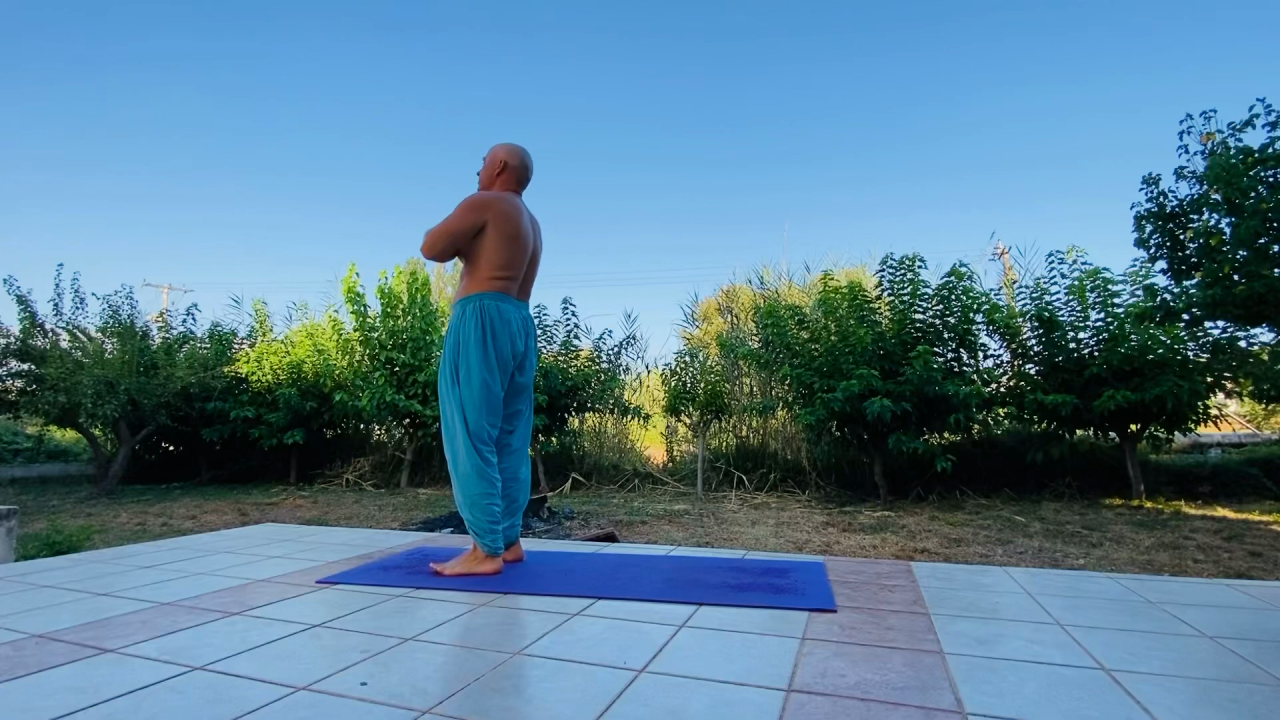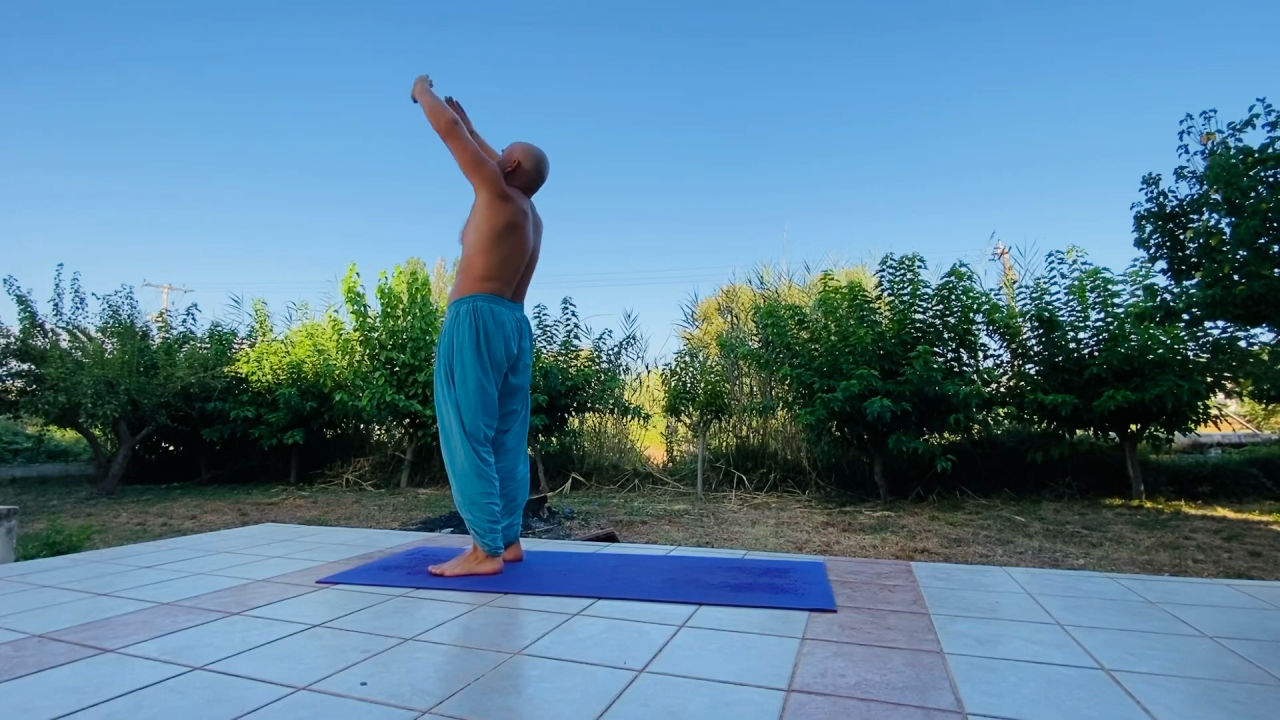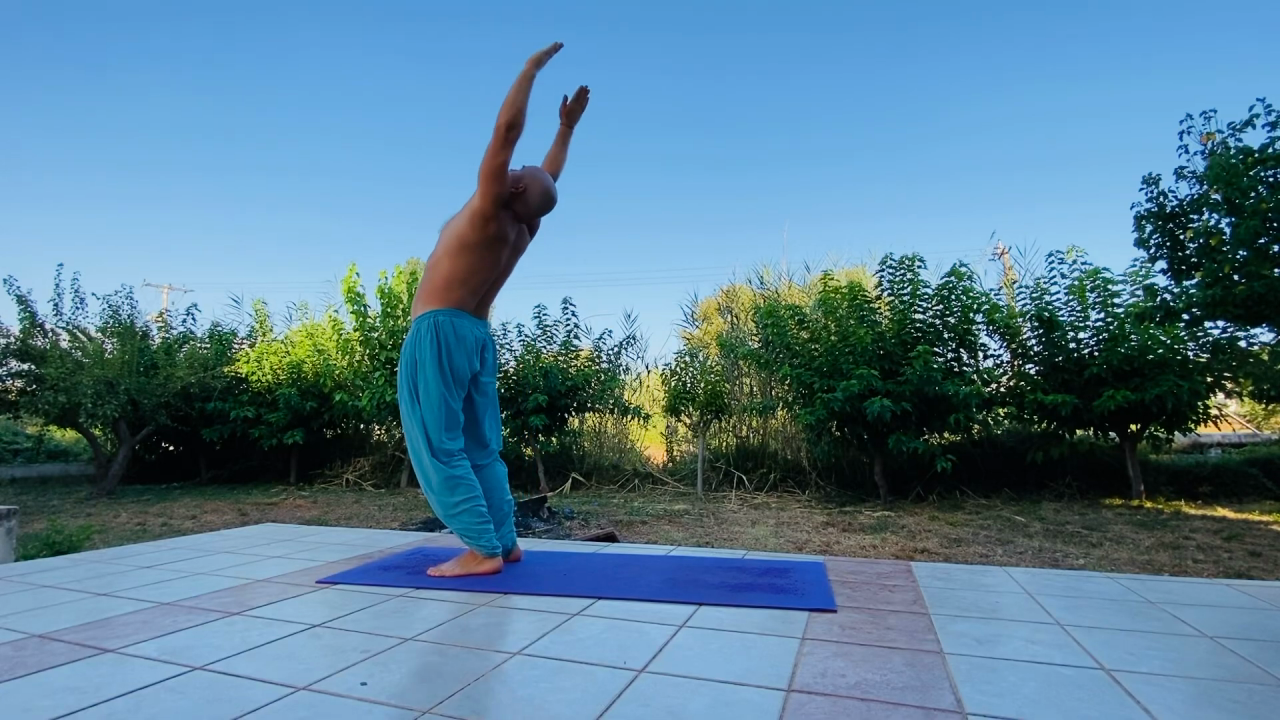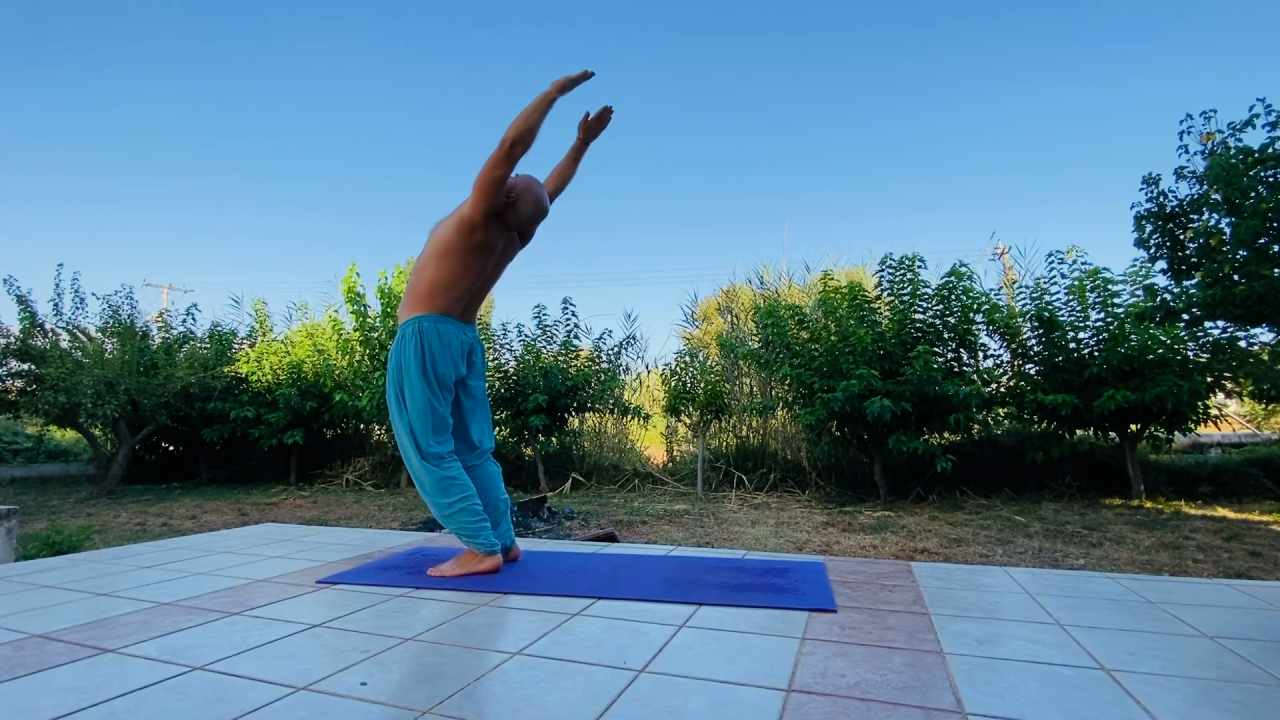
dt=0.7s
person 1, frame 1
left shoulder: (486, 203)
right shoulder: (530, 224)
left elbow: (432, 248)
left wrist: (453, 235)
right wrist: (467, 239)
left hip: (482, 322)
right hip: (519, 325)
left knee: (470, 437)
right knee: (507, 439)
left ankle: (486, 550)
right ankle: (507, 541)
person 1, frame 2
left shoulder: (500, 193)
right shoulder: (532, 214)
left elbow: (448, 129)
right elbow: (501, 167)
left wrist: (422, 91)
right wrist: (468, 127)
left hip: (477, 322)
right hip: (515, 327)
left knee: (467, 438)
right knee: (505, 441)
left ankle: (486, 550)
right ankle: (507, 541)
person 1, frame 3
left shoulder: (490, 213)
right shoulder: (526, 229)
left elbow: (506, 131)
right elbow: (550, 176)
left wrist: (531, 67)
right wrist: (566, 127)
left hip: (437, 334)
right hip: (476, 337)
left knee: (437, 449)
right knee: (479, 448)
left ankle: (483, 550)
right ankle: (504, 542)
person 1, frame 4
left shoulder: (480, 219)
right shoulder: (516, 235)
left elbow: (510, 146)
right elbow: (552, 189)
left wrist: (553, 92)
right wrist: (581, 143)
left hip: (424, 340)
right hip: (462, 342)
left knee: (429, 450)
right knee: (470, 449)
left ankle: (482, 548)
right ankle: (502, 541)
